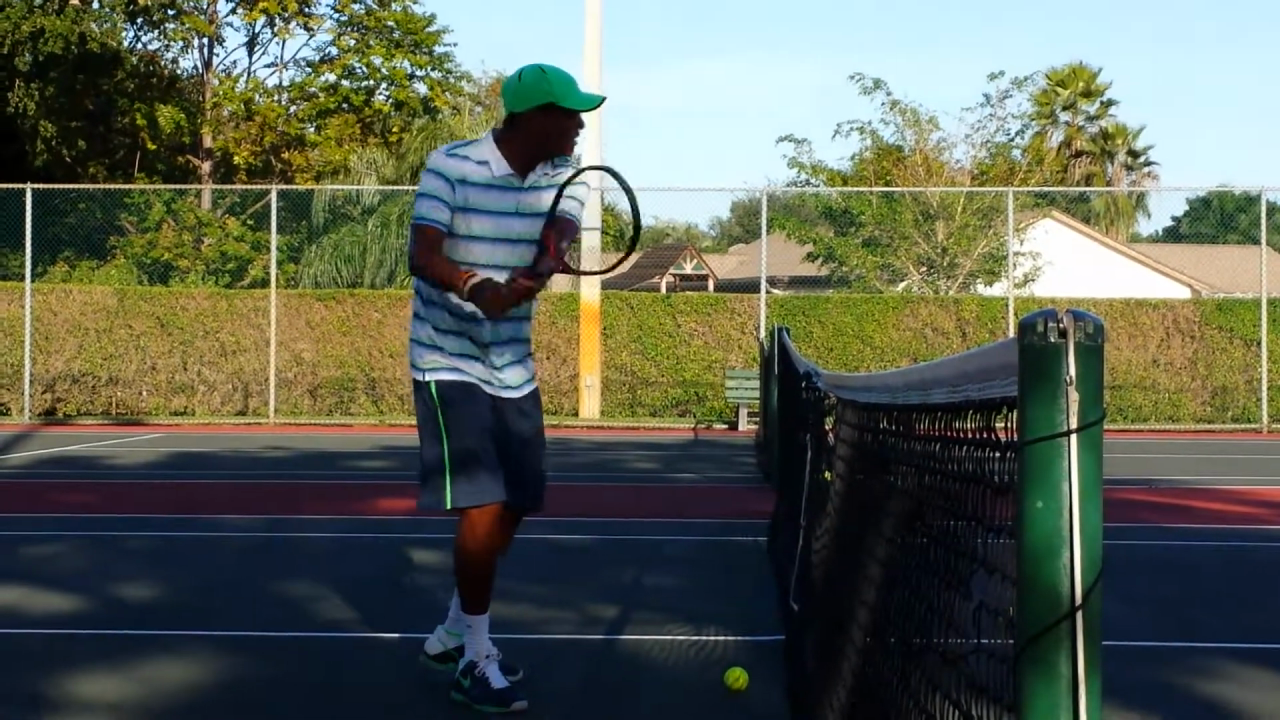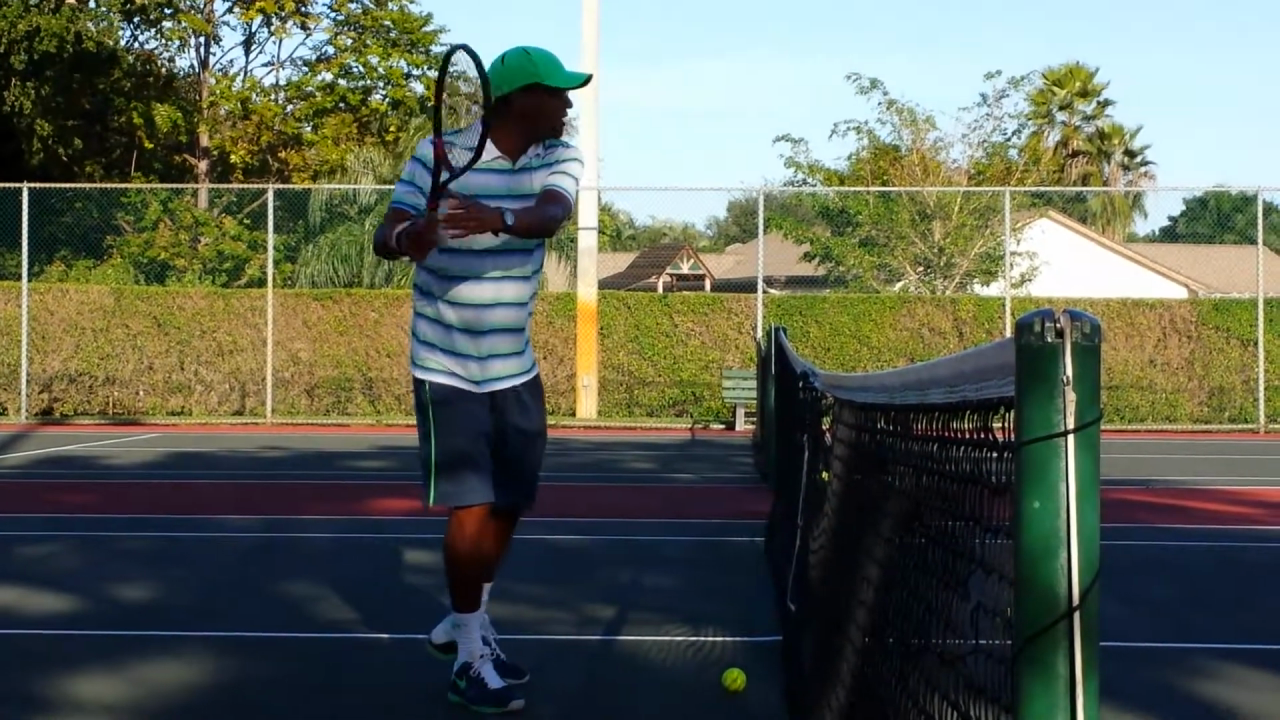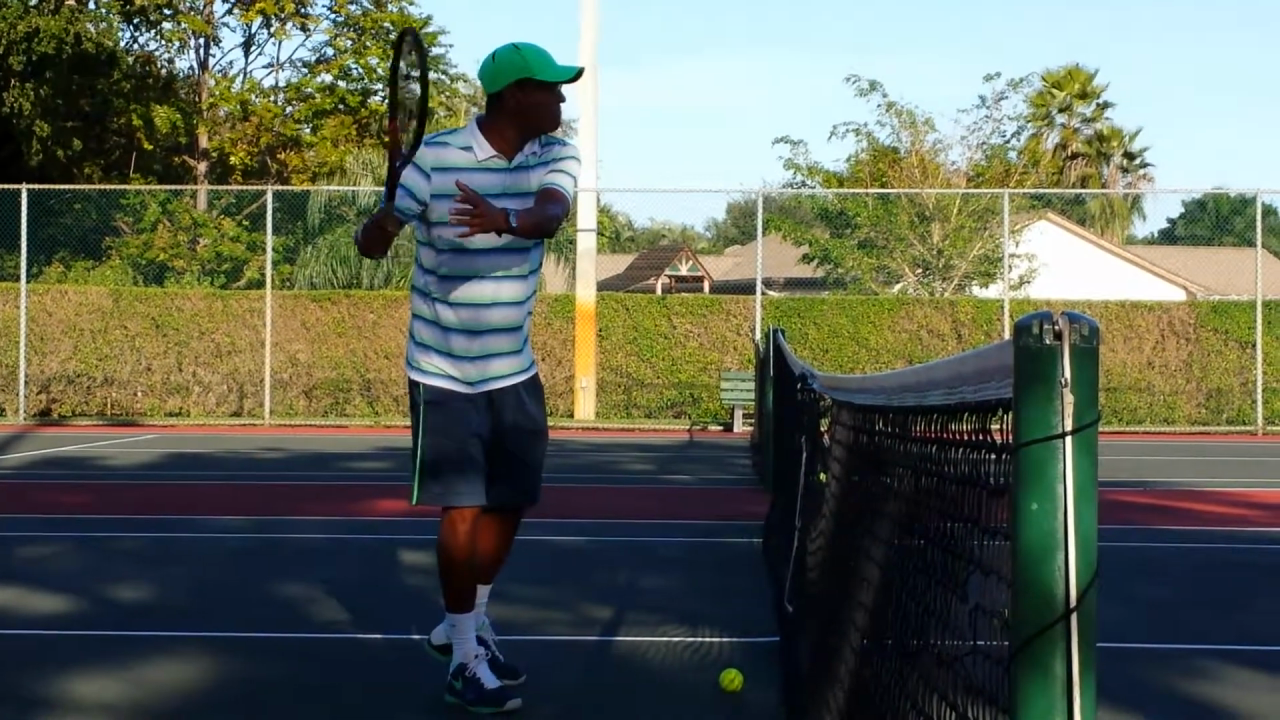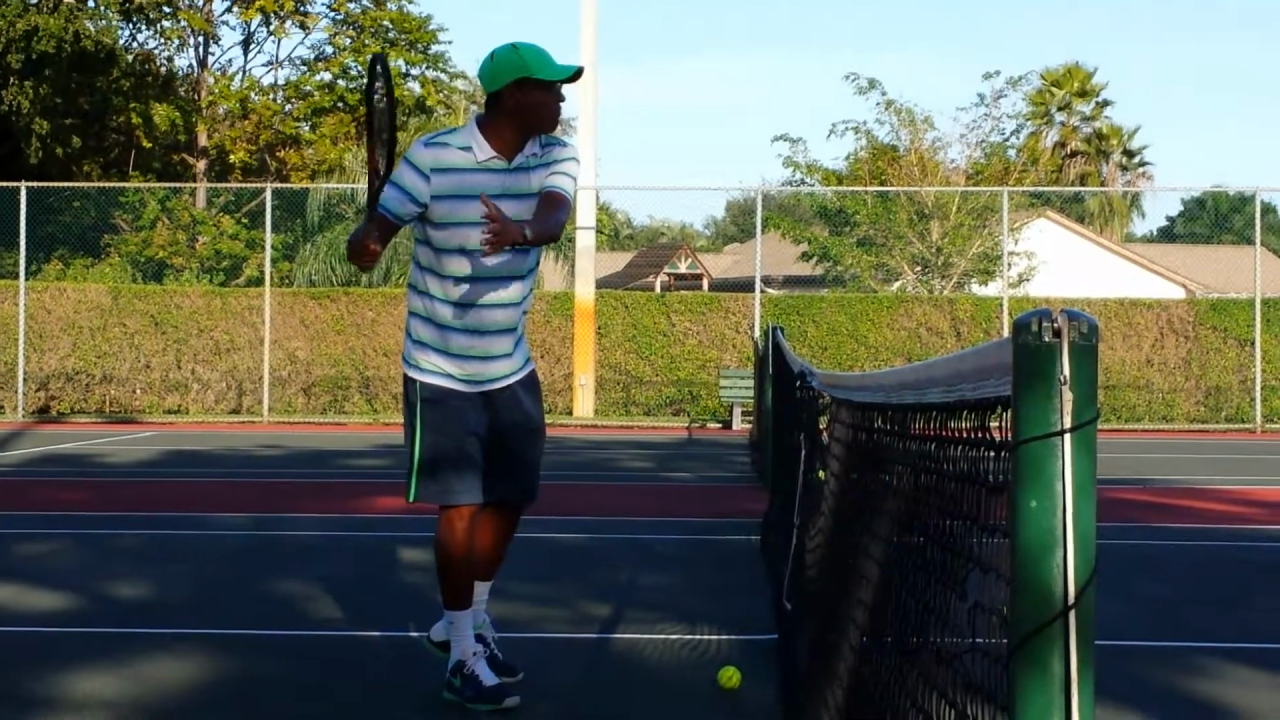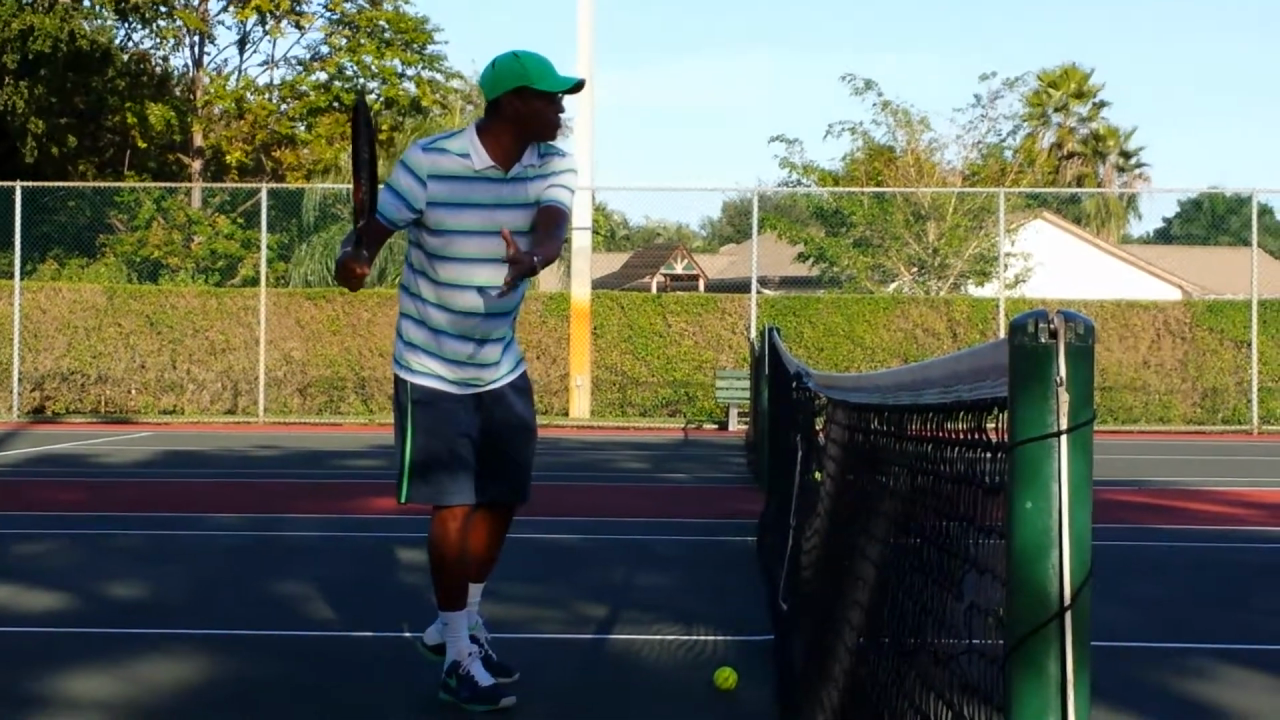
dt=0.2s
person 1, frame 1
left shoulder: (566, 177)
right shoulder: (450, 165)
left elbow: (560, 238)
right elbow: (423, 255)
left wrist: (533, 274)
right wrist: (473, 287)
left hip: (513, 371)
right hip: (447, 368)
left knee: (514, 507)
right knee: (482, 507)
left ankle: (454, 633)
right ankle: (474, 660)
person 1, frame 2
left shoulder: (561, 158)
right shoulder: (435, 155)
left elbow: (549, 216)
right elbow: (388, 232)
left wrist: (497, 219)
right wrist: (404, 235)
left hip: (516, 369)
right hip: (447, 369)
left knee: (509, 504)
right knee: (470, 508)
left ankle: (464, 625)
right ankle: (469, 658)
person 1, frame 3
left shoulder: (558, 156)
right shoulder: (434, 156)
left elbow: (549, 216)
right elbow: (379, 228)
left wrist: (504, 220)
right wrist: (375, 231)
left hip: (515, 369)
right hip: (444, 371)
left knee: (510, 504)
right knee: (463, 509)
left ankle: (466, 626)
right ankle: (466, 661)
person 1, frame 4
left shoulder: (558, 158)
right shoulder: (431, 156)
left elbow: (554, 218)
right elbow: (380, 227)
left wrist: (520, 232)
right wrist: (363, 242)
left hip: (511, 367)
right hip: (441, 369)
left knee: (509, 499)
right knee: (461, 507)
left ankle: (467, 623)
right ankle: (463, 658)
person 1, frame 5
left shoulder: (555, 167)
right shoulder: (428, 160)
left elbow: (552, 234)
right elbow: (373, 230)
left wrist: (530, 258)
right wrist: (353, 256)
left hip: (502, 369)
right hip: (432, 369)
left knee: (500, 501)
right knee: (454, 508)
left ankle: (460, 625)
right ankle: (458, 658)
